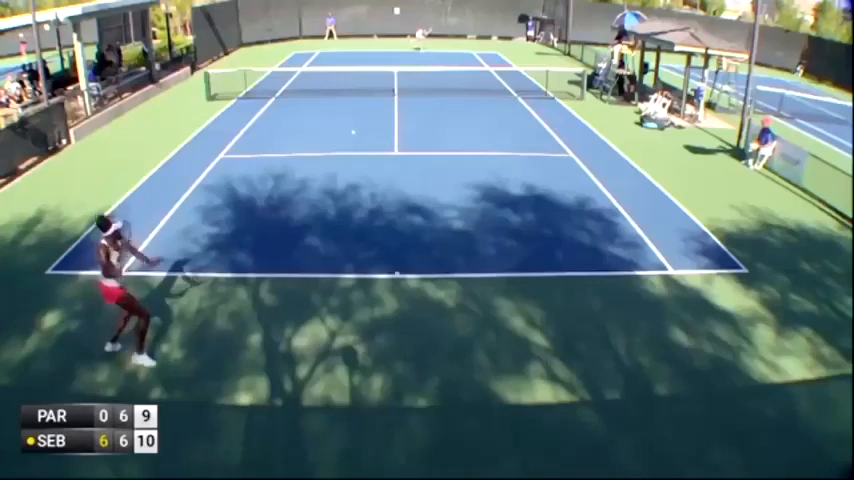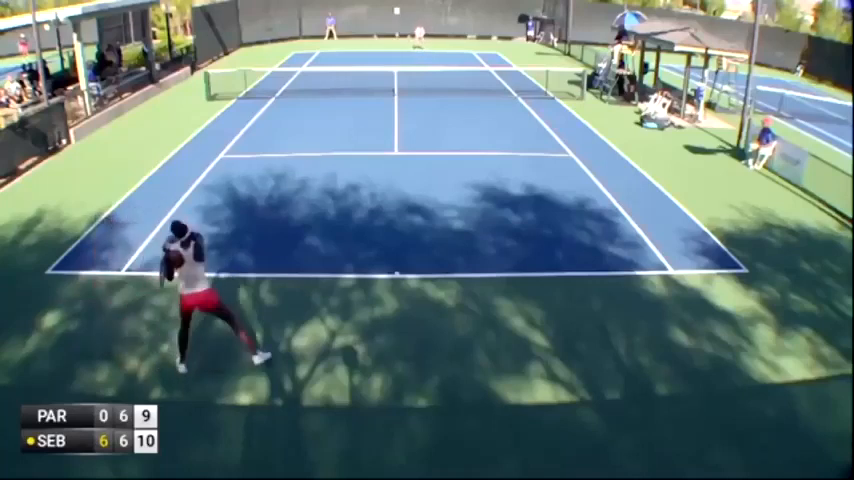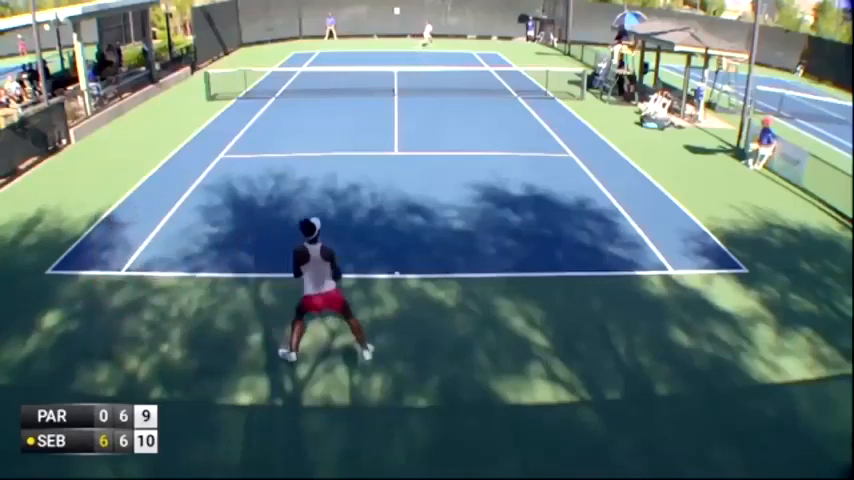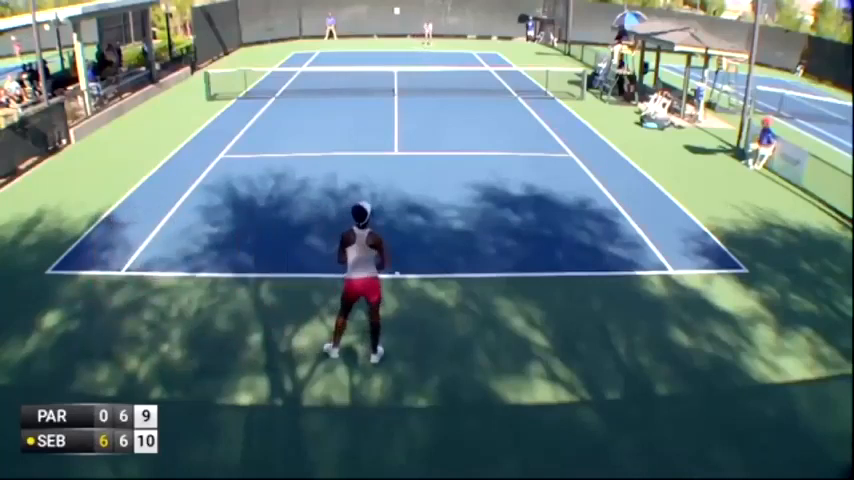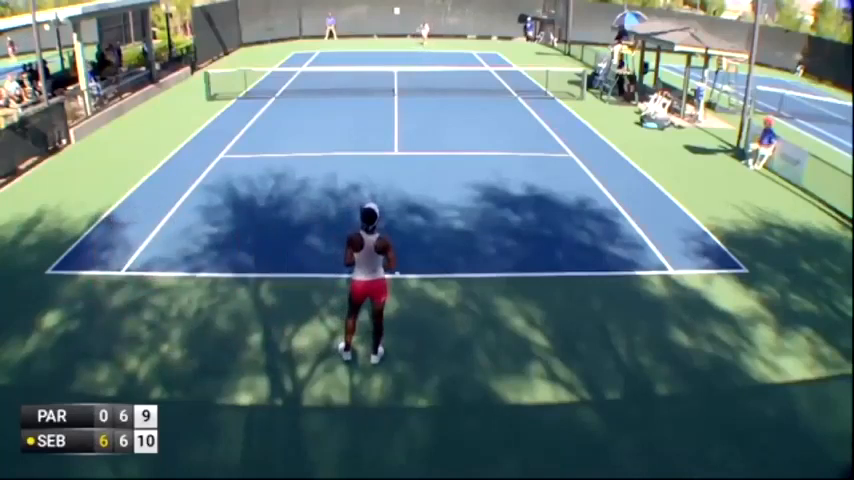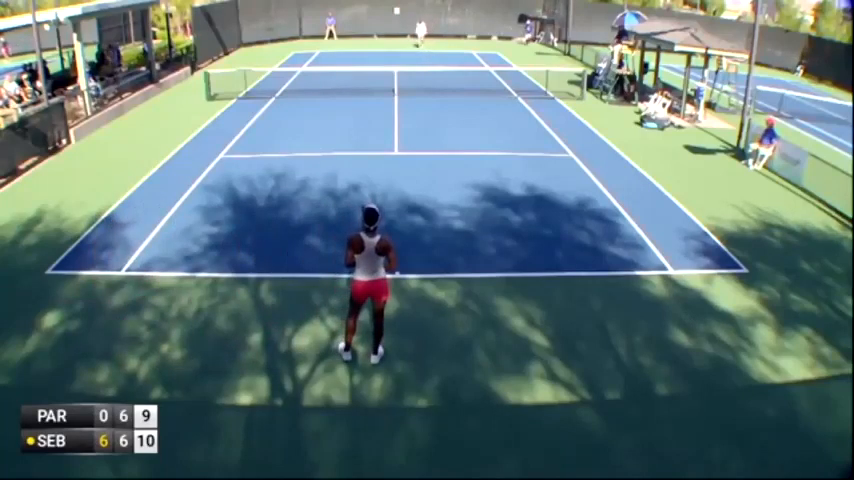
dt=0.7s
person 1, frame 1
left shoulder: (119, 239)
right shoulder: (103, 248)
left elbow: (133, 250)
right elbow: (106, 273)
left wrist: (149, 260)
right wrist: (116, 270)
left hip: (115, 285)
right hip: (111, 288)
left knee: (129, 311)
right knee: (144, 315)
left ankle: (113, 343)
right ankle: (140, 354)
person 1, frame 2
left shoulder: (172, 255)
right shoulder: (198, 248)
left elbow: (169, 277)
right elbow: (197, 236)
left hip: (186, 297)
right hip: (205, 294)
left knee: (184, 328)
right knee: (233, 323)
left ankle: (181, 363)
right ankle: (256, 355)
person 1, frame 3
left shoulder: (298, 251)
right shoulder: (327, 251)
left elbow: (296, 274)
right elbow: (337, 275)
left hip: (310, 297)
right hip: (331, 294)
left knee: (298, 317)
right knee: (350, 318)
left ankle: (290, 351)
right ankle: (365, 349)
person 1, frame 4
left shoulder: (346, 236)
right shoulder: (375, 238)
left elbow: (341, 259)
right elbow: (385, 263)
left hip: (352, 282)
right hip: (371, 282)
left knee: (343, 314)
right knee: (374, 316)
left ankle: (333, 348)
right ankle: (375, 353)
person 1, frame 5
left shoulder: (353, 239)
right shoulder: (383, 242)
left elbow: (348, 262)
right elbow: (392, 266)
left hip: (358, 283)
right hip: (378, 283)
left knee: (351, 315)
right knee: (377, 318)
left ankle: (347, 349)
right ankle: (375, 353)
person 1, frame 6
left shoulder: (354, 240)
right shoulder: (385, 242)
left elbow: (348, 263)
right elbow: (393, 267)
right wrist: (380, 265)
left hip: (360, 283)
right hip: (379, 283)
left knee: (352, 315)
right knee: (378, 319)
left ankle: (347, 349)
right ankle: (375, 353)
